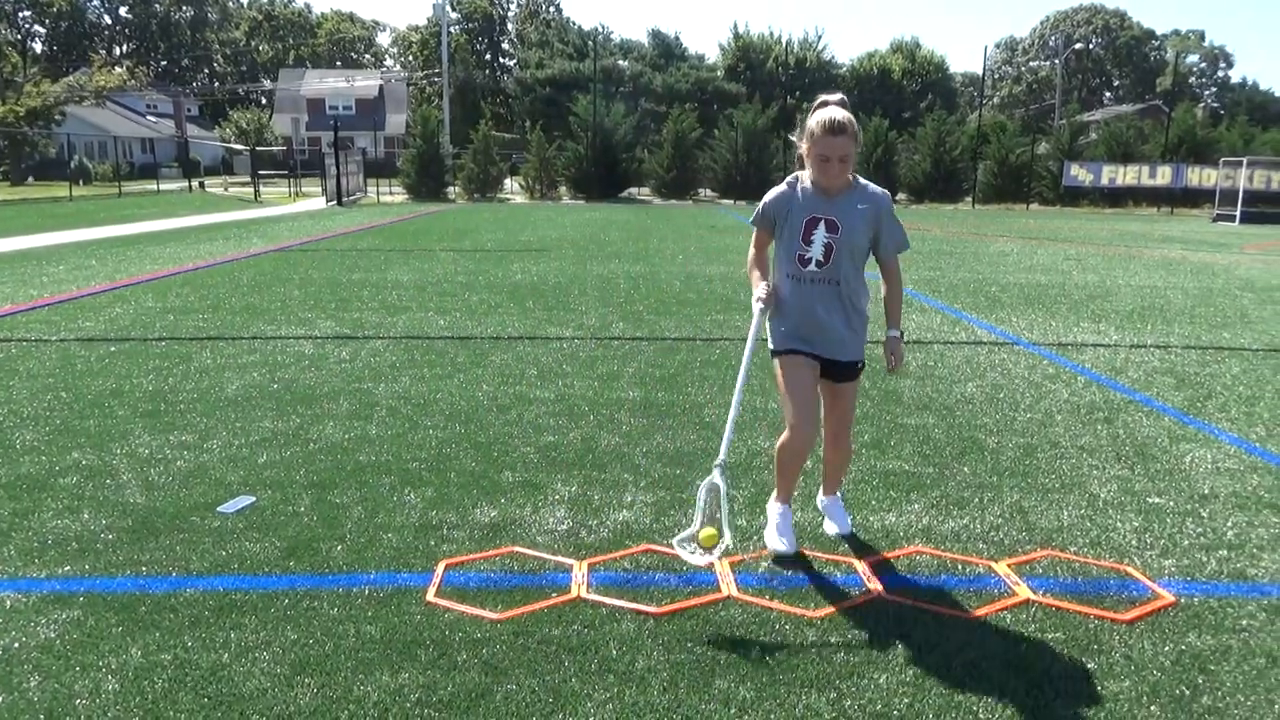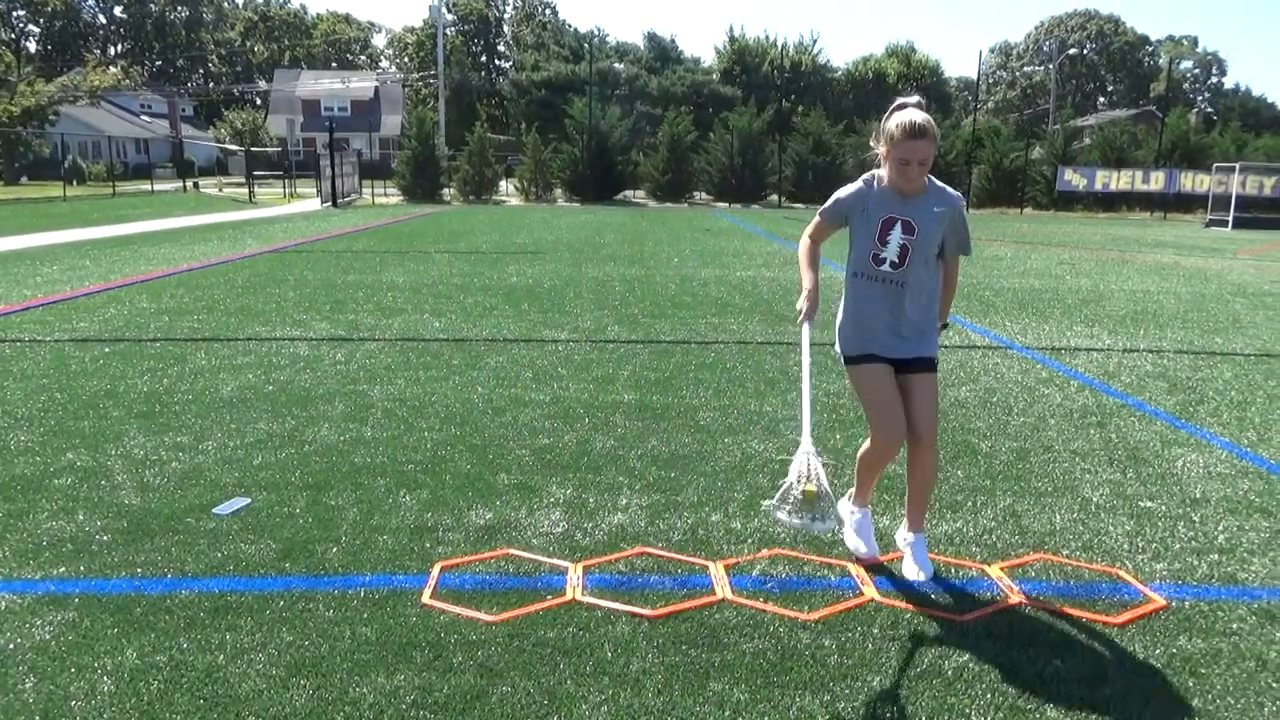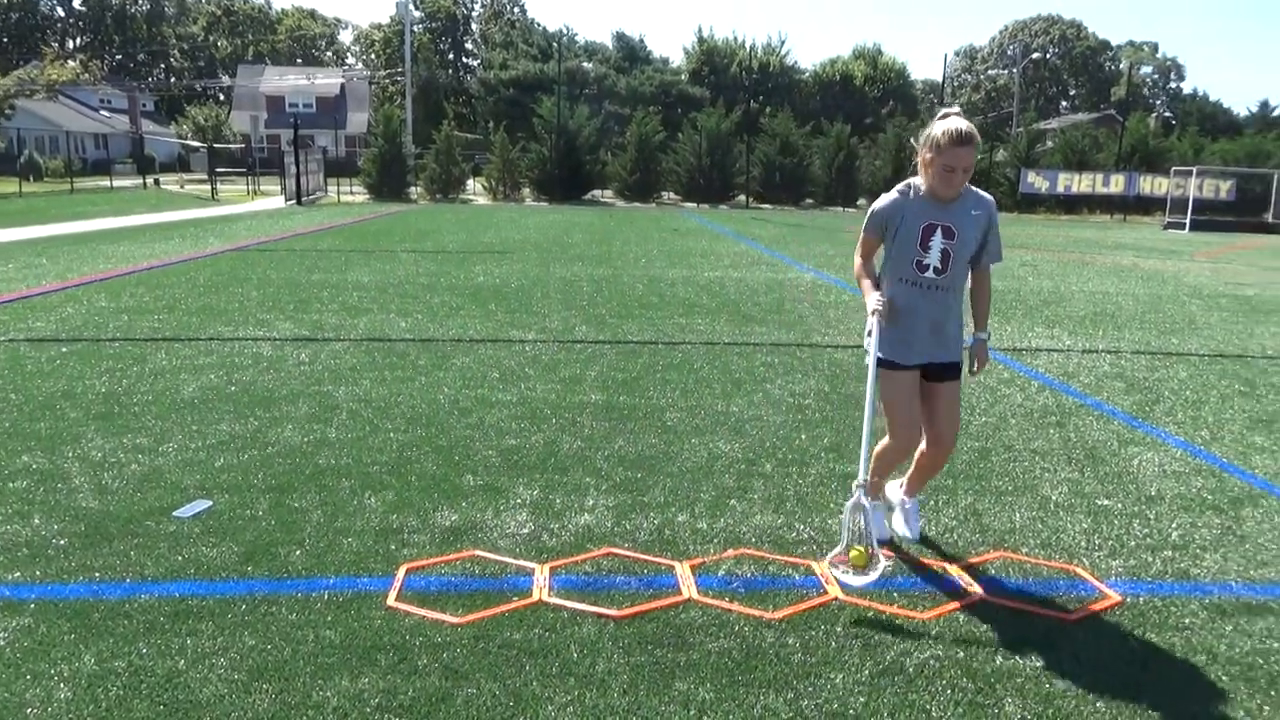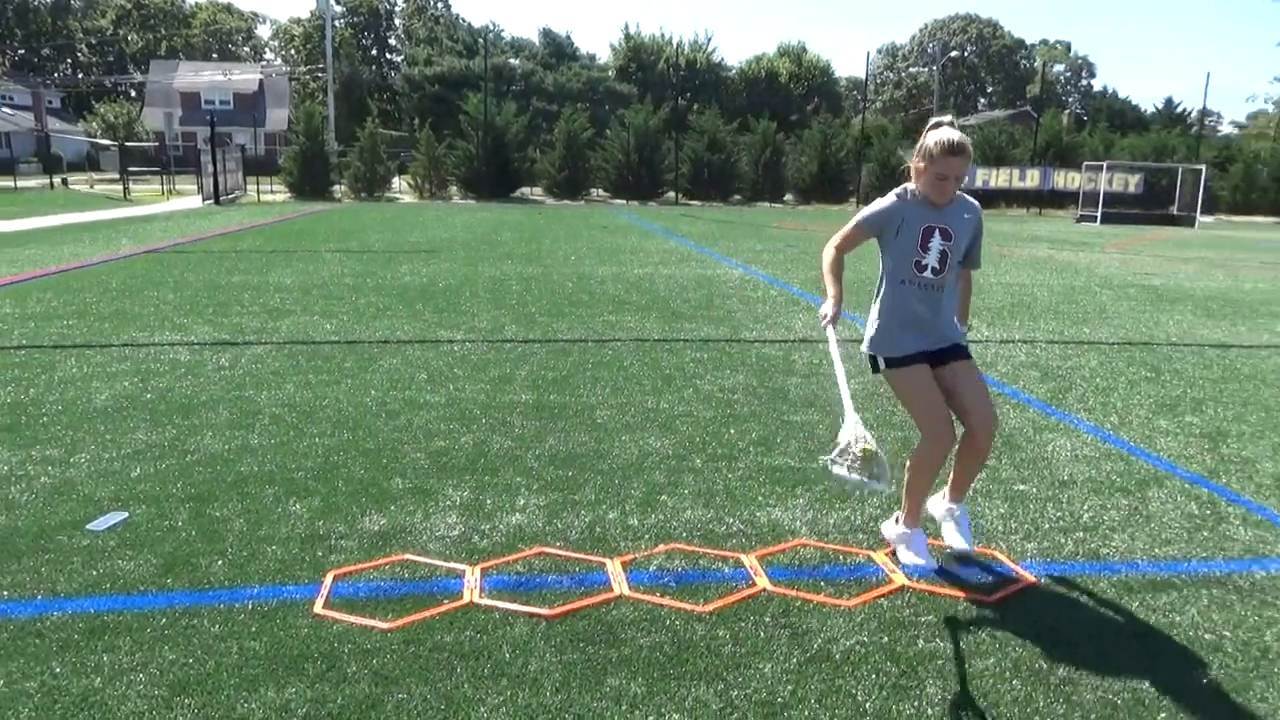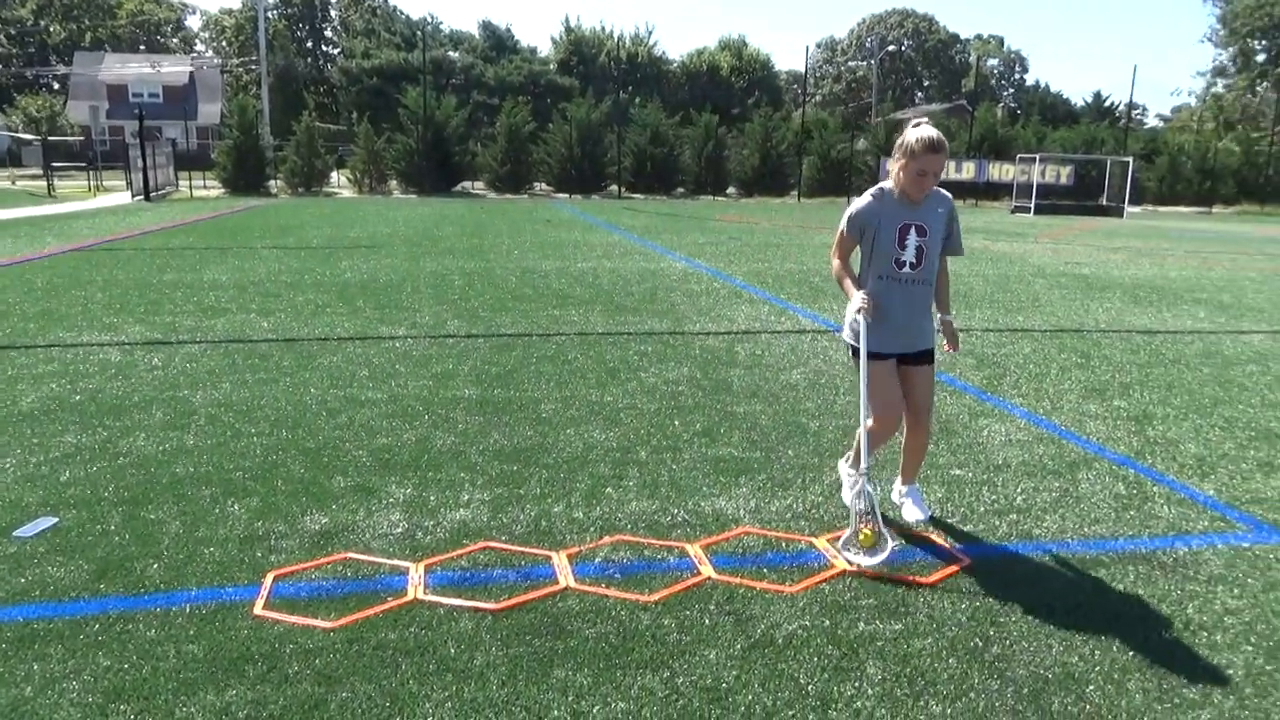
dt=0.4s
person 1, frame 1
left shoulder: (874, 201)
right shoulder: (782, 199)
left elbow: (891, 269)
right elbow: (758, 248)
left wrist: (894, 332)
right wrist: (760, 285)
left hip: (845, 337)
right hip: (792, 332)
left knee: (839, 438)
right knee: (801, 428)
left ankle: (830, 495)
right ankle: (781, 504)
person 1, frame 2
left shoulder: (948, 203)
right shoulder: (855, 197)
right elbow: (810, 238)
left wrist: (938, 323)
right wrist: (808, 290)
left hip: (914, 338)
right hip: (862, 335)
left knee: (925, 441)
right knee: (887, 438)
left ankle: (913, 532)
right ankle: (857, 504)
person 1, frame 3
left shoulder: (982, 209)
right shoulder: (893, 205)
left elbow: (980, 275)
right elbow: (863, 256)
left wrist: (980, 335)
right wrist: (870, 294)
left hip: (944, 341)
right hip: (896, 337)
left knee: (943, 443)
right knee: (903, 438)
left ankle: (906, 493)
right ankle: (873, 495)
person 1, frame 4
left shoulder: (970, 213)
right shoulder: (892, 209)
right elbow: (834, 248)
left wrist: (961, 329)
right wrist: (833, 299)
left hip: (944, 336)
right hip: (896, 338)
left knee: (984, 425)
right knee: (940, 435)
left ankle: (951, 502)
right ankle: (906, 525)
person 1, frame 5
left shoulder: (944, 206)
right shoulder: (869, 207)
right elbow: (838, 257)
left wrist: (945, 316)
right wrist: (853, 293)
left hip: (918, 332)
right hip: (872, 330)
left knee: (920, 421)
right knee: (888, 419)
left ankle: (907, 486)
right ankle: (852, 466)
